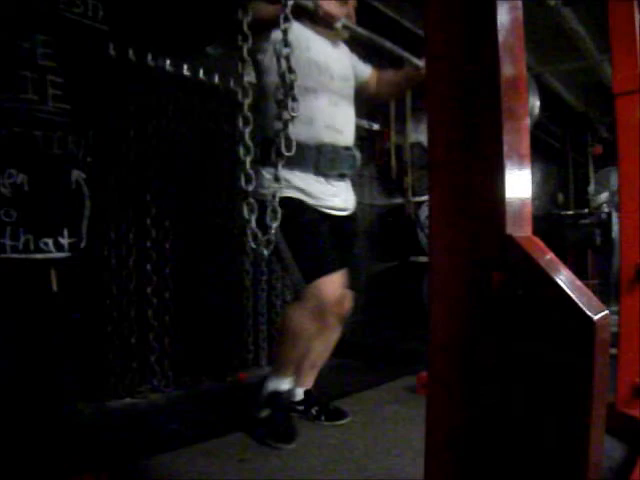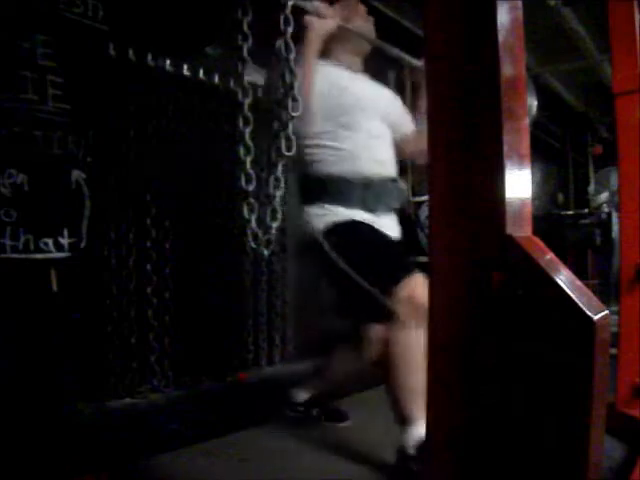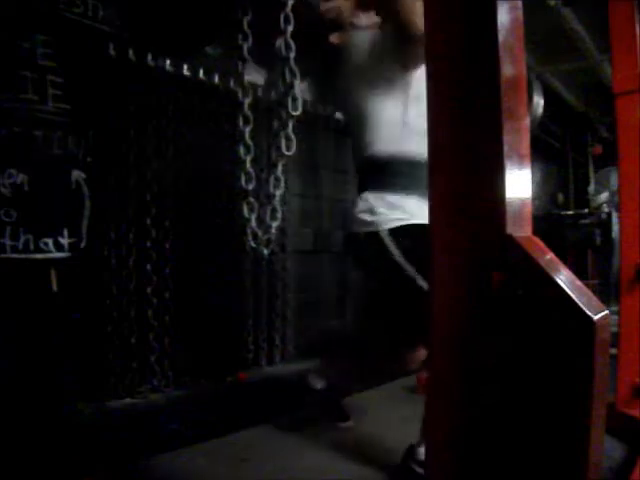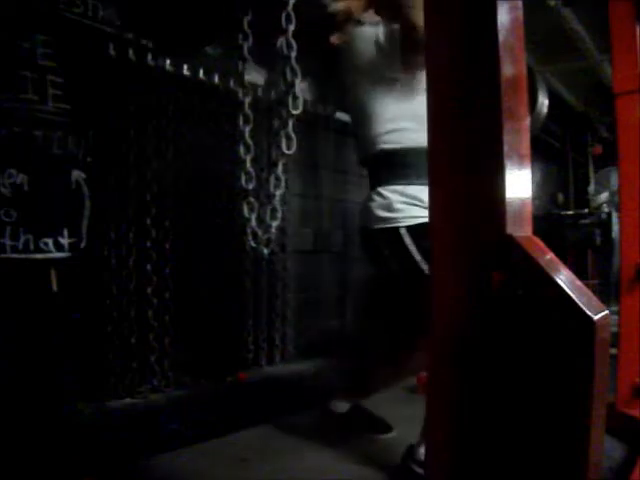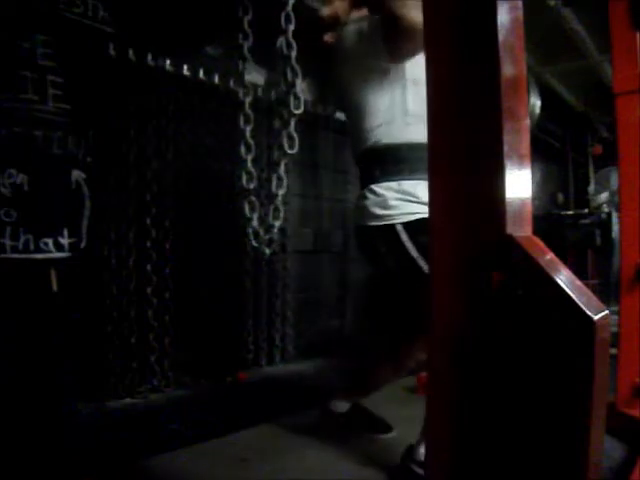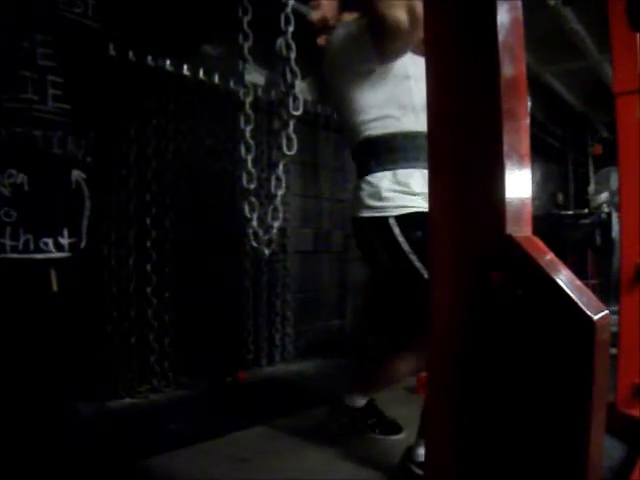
dt=0.3s
person 1, frame 1
left shoulder: (344, 55)
left elbow: (384, 83)
left wrist: (427, 69)
left hip: (337, 192)
right hip: (293, 187)
left knee: (339, 304)
right knee: (326, 295)
left ankle: (300, 392)
right ankle: (276, 392)
person 1, frame 2
left shoulder: (380, 92)
right shoulder: (312, 71)
left elbow: (417, 147)
right elbow: (292, 115)
left hip: (381, 222)
right hip: (338, 218)
left knee: (377, 334)
right knee: (415, 299)
left ankle: (306, 396)
person 1, frame 3
left shoulder: (403, 62)
right shoulder: (368, 47)
left hip: (422, 220)
right hip: (395, 220)
left knee: (408, 349)
left ankle: (325, 380)
person 1, frame 4
left shoulder: (398, 51)
right shoulder: (369, 41)
left hip: (422, 217)
right hip: (408, 216)
left knee: (405, 341)
left ankle: (347, 403)
person 1, frame 5
left shoulder: (411, 58)
right shoulder: (361, 40)
left hip: (426, 214)
right hip: (403, 214)
left knee: (409, 340)
left ankle: (345, 403)
person 1, frame 6
left shoulder: (413, 57)
right shoulder: (352, 40)
left hip: (419, 210)
right hip: (398, 210)
left knee: (419, 338)
left ankle: (357, 401)
